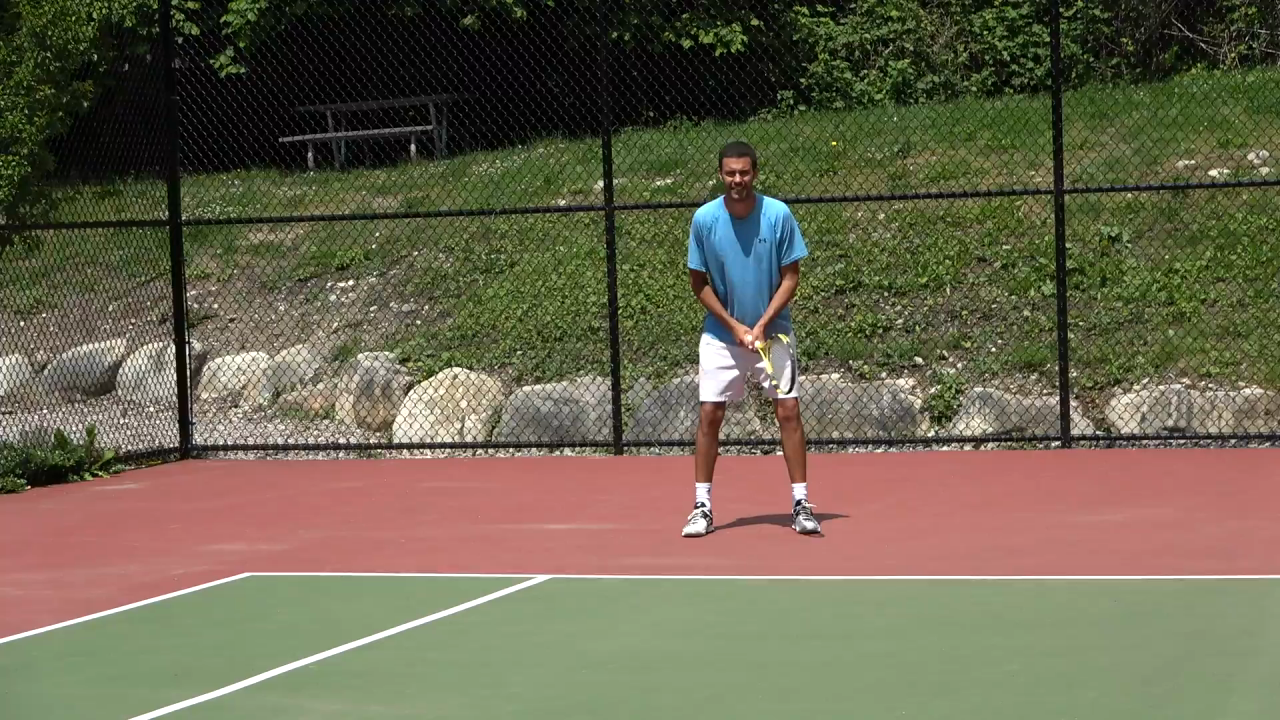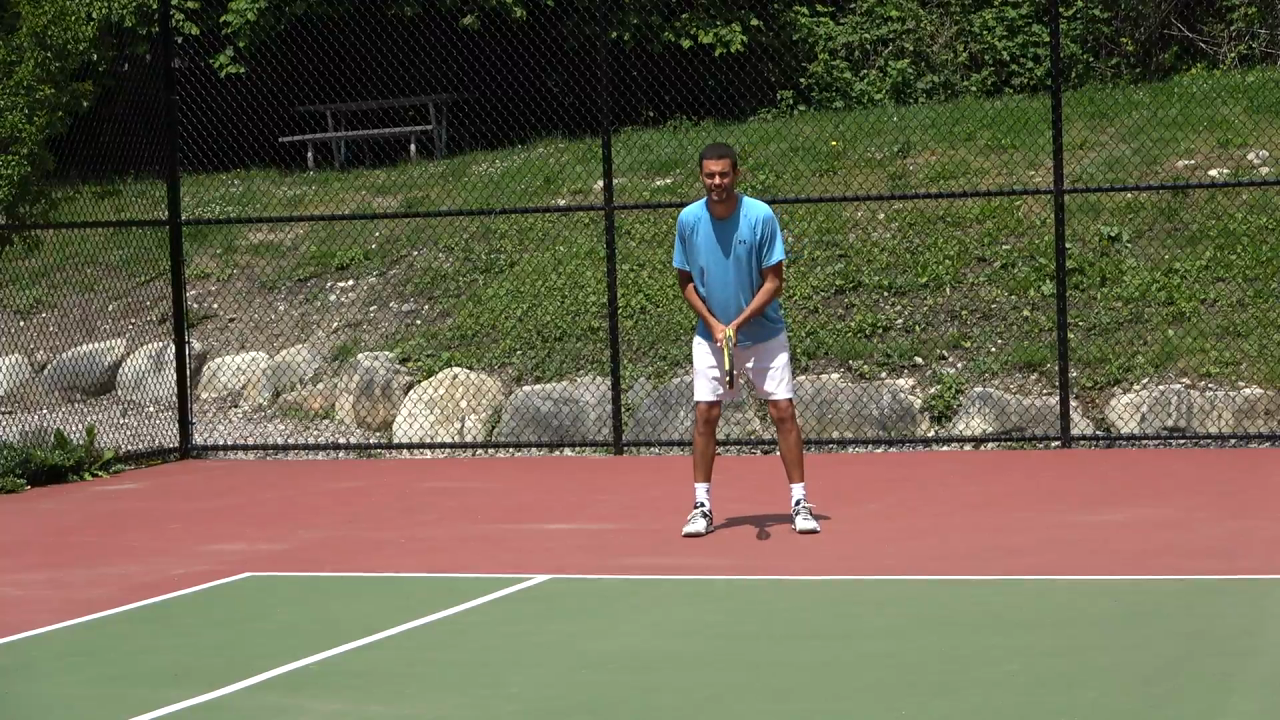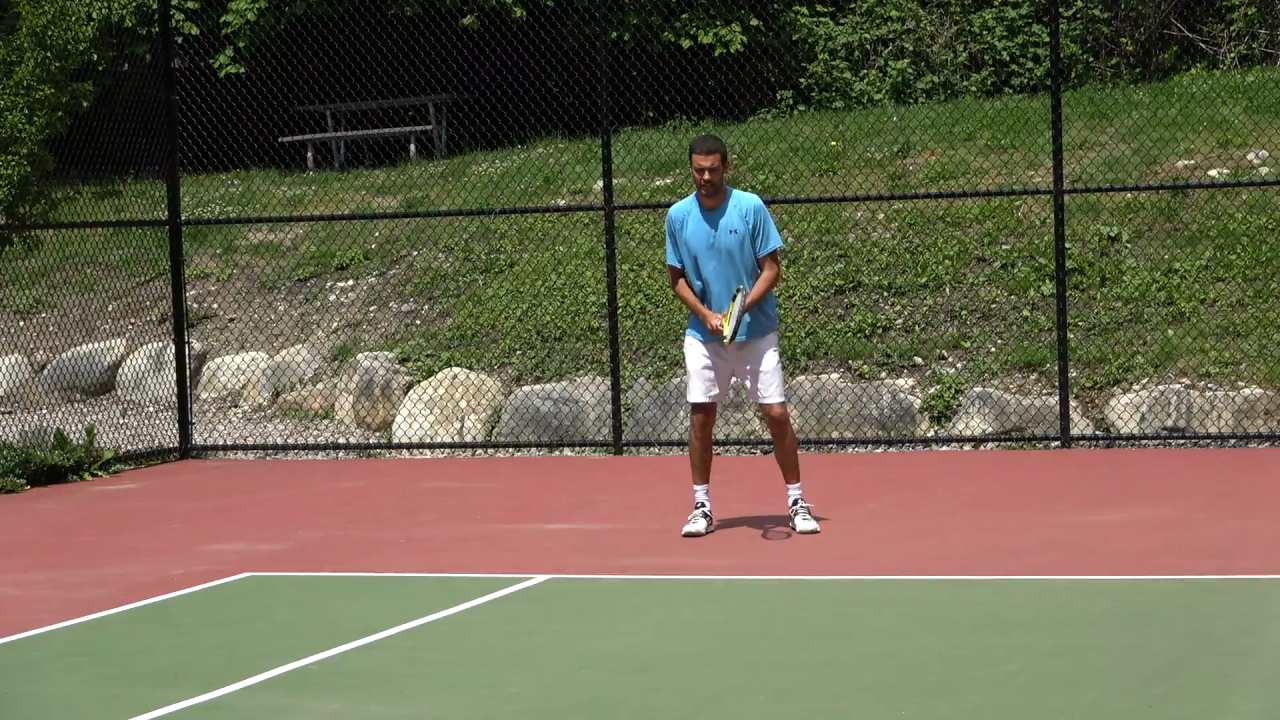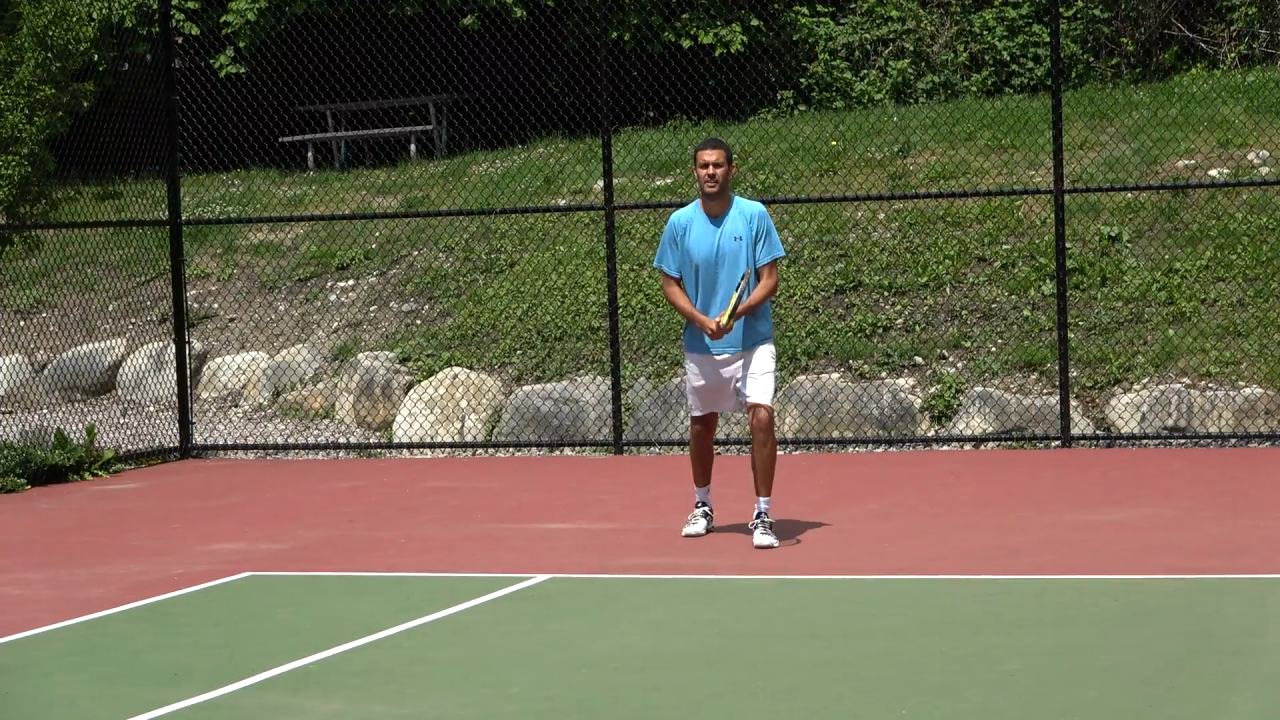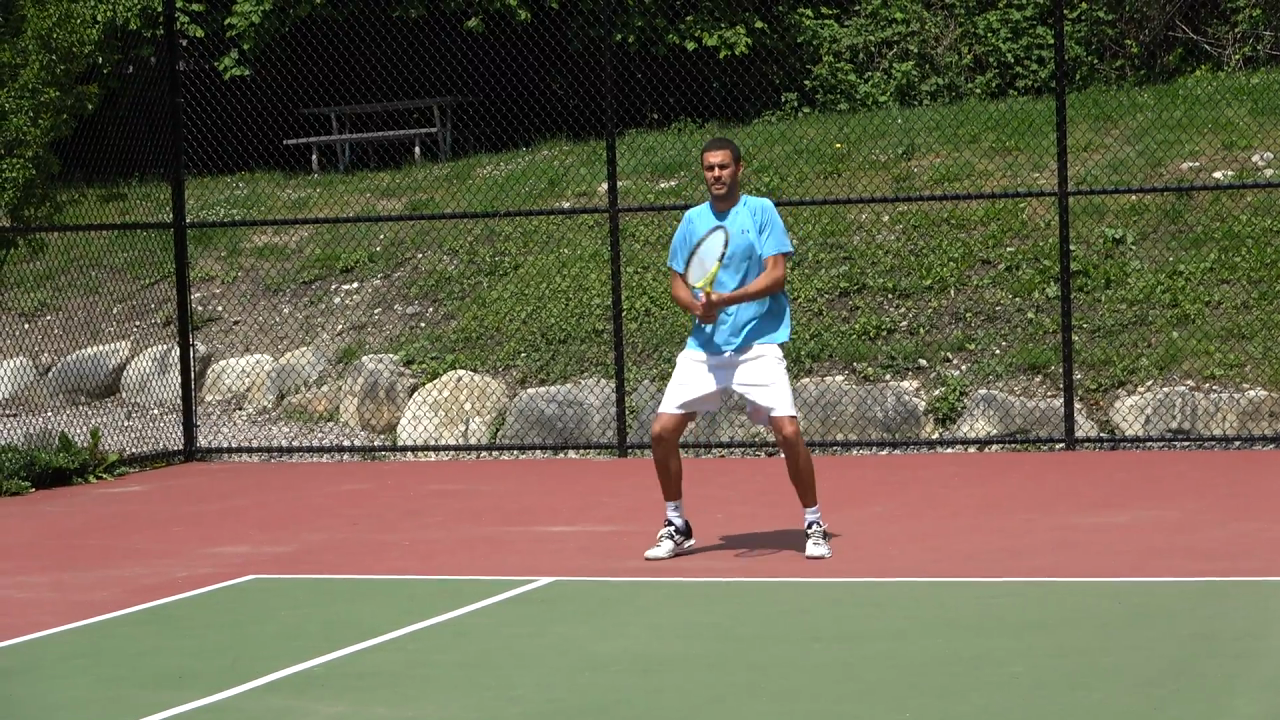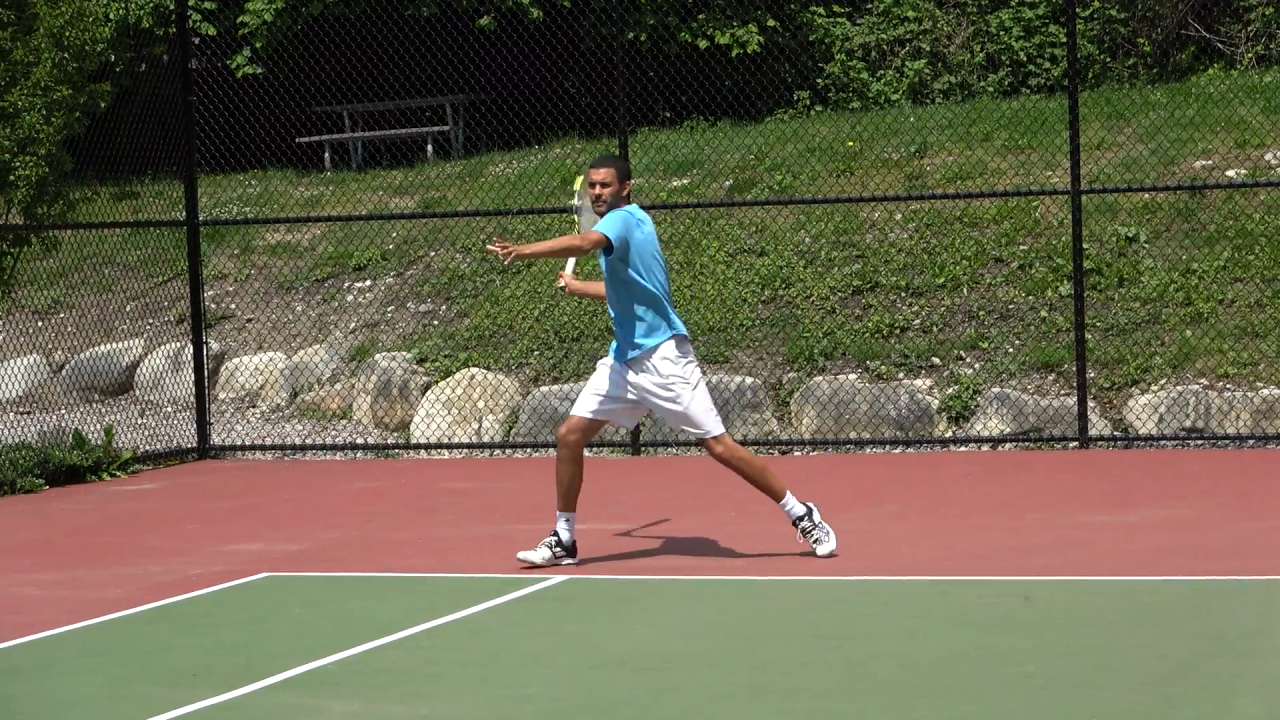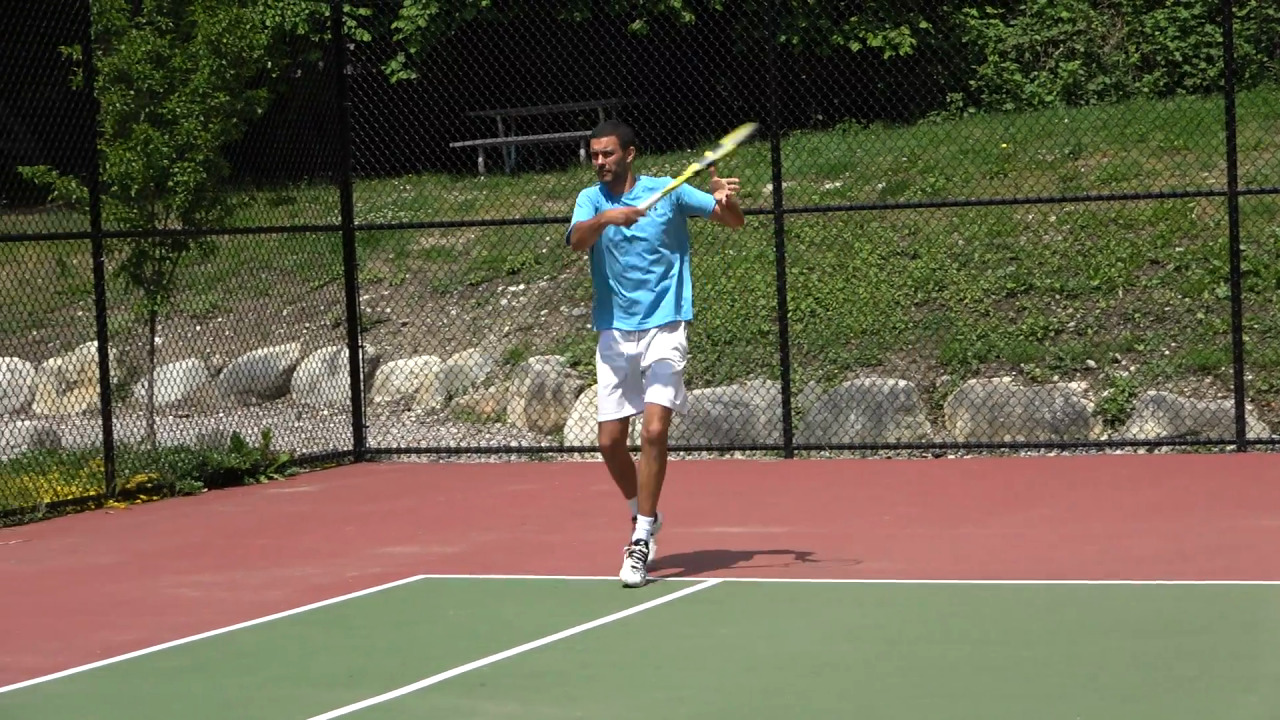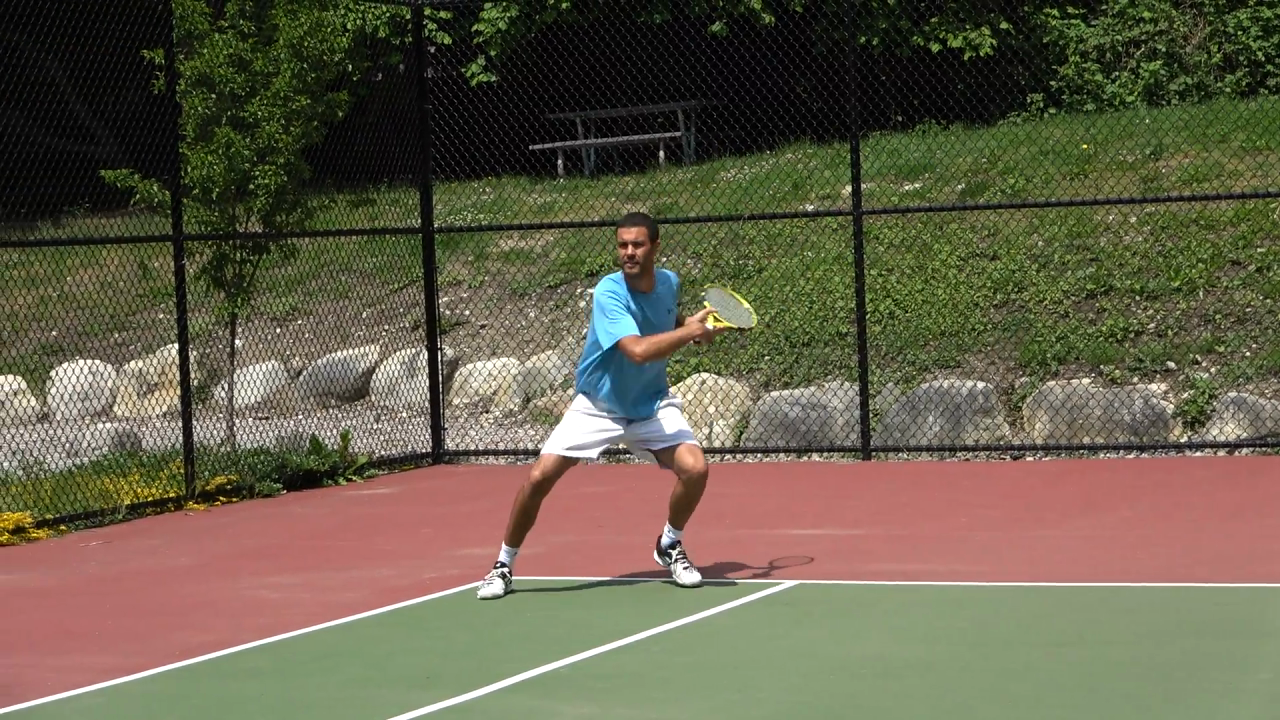
dt=0.4s
person 1, frame 1
left shoulder: (779, 214)
right shoulder: (704, 219)
left elbow: (791, 276)
right elbow: (699, 282)
left wrist: (762, 325)
right wrist: (734, 325)
left hip: (773, 331)
right hip: (721, 333)
left knee: (789, 410)
right knee: (710, 414)
left ankle: (800, 502)
right ankle: (702, 506)
person 1, frame 2
left shoulder: (761, 216)
right shoulder: (688, 219)
left elbow: (773, 281)
right elbow: (685, 280)
left wrist: (737, 324)
right wrist: (712, 324)
left hip: (763, 334)
right hip: (710, 333)
left knee: (783, 411)
right knee: (705, 415)
left ankle: (799, 502)
right ankle: (702, 506)
person 1, frame 3
left shoulder: (751, 207)
right shoulder: (677, 216)
left elbow: (771, 269)
right elbow: (677, 276)
left wrist: (739, 310)
right wrist: (705, 315)
left hip: (756, 333)
right hip: (703, 334)
left knee: (776, 414)
right knee: (701, 417)
left ankle: (796, 502)
right ankle: (702, 506)
person 1, frame 4
left shoulder: (755, 215)
right shoulder: (679, 223)
left elbow: (770, 280)
right elbow: (670, 285)
left wrist: (736, 315)
right wrist: (701, 320)
left hip: (752, 340)
right hip: (701, 345)
left knee: (761, 417)
right knee: (701, 428)
left ankle: (762, 515)
right ankle: (704, 505)
person 1, frame 5
left shoulder: (762, 211)
right shoulder: (692, 221)
left elbow: (776, 275)
right elbow: (680, 281)
left wrist: (725, 300)
right wrist: (696, 304)
left hip: (760, 344)
right hip: (704, 348)
left knee: (788, 433)
right knee: (662, 432)
left ankle: (813, 523)
right ankle: (677, 526)
person 1, frame 6
left shoulder: (629, 217)
right shoulder: (612, 224)
left elbow: (587, 241)
left wrist: (523, 250)
right wrist: (576, 283)
left hip: (662, 354)
right hip: (623, 356)
left knee: (720, 447)
right knee: (569, 436)
left ankle: (801, 515)
right ankle: (564, 539)
person 1, frame 7
left shoulder: (667, 190)
right shoulder: (589, 198)
left elbow: (734, 218)
right elbow: (577, 240)
left wrist: (729, 197)
right wrist: (605, 217)
left hip: (666, 331)
right hip: (616, 336)
left knee: (654, 431)
right knee: (609, 441)
left ankle: (642, 541)
right ankle: (643, 518)
person 1, frame 8
left shoulder: (666, 281)
right shoulder: (608, 293)
right elbow: (639, 352)
left wrist: (689, 324)
right wrist: (686, 331)
left hip: (653, 404)
right hip: (599, 404)
left knee: (695, 469)
right knee: (541, 476)
left ankle: (671, 545)
right ankle: (502, 565)
